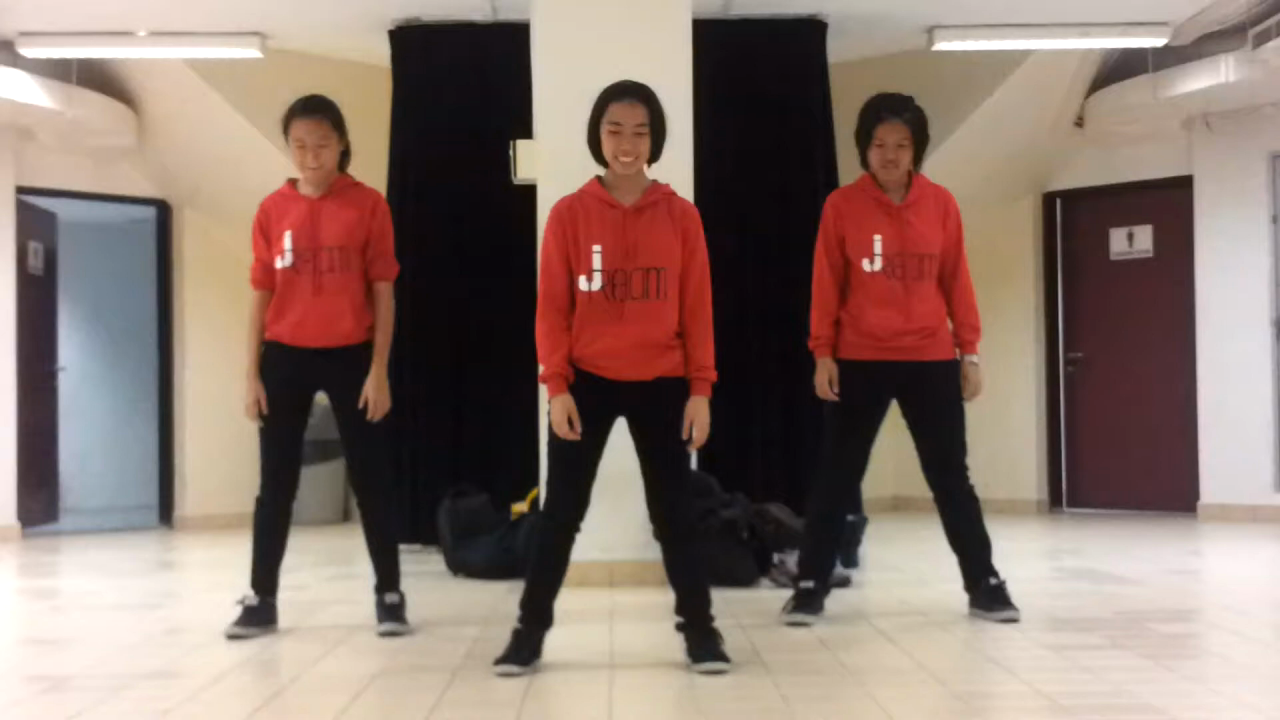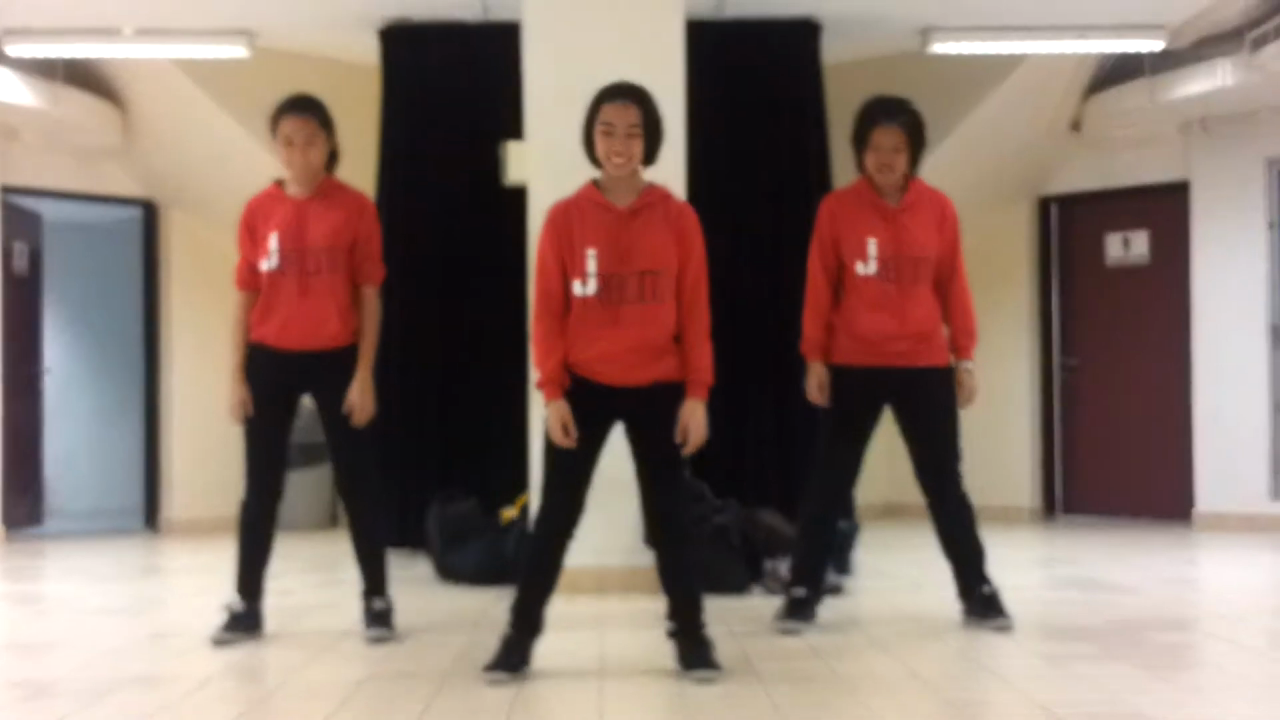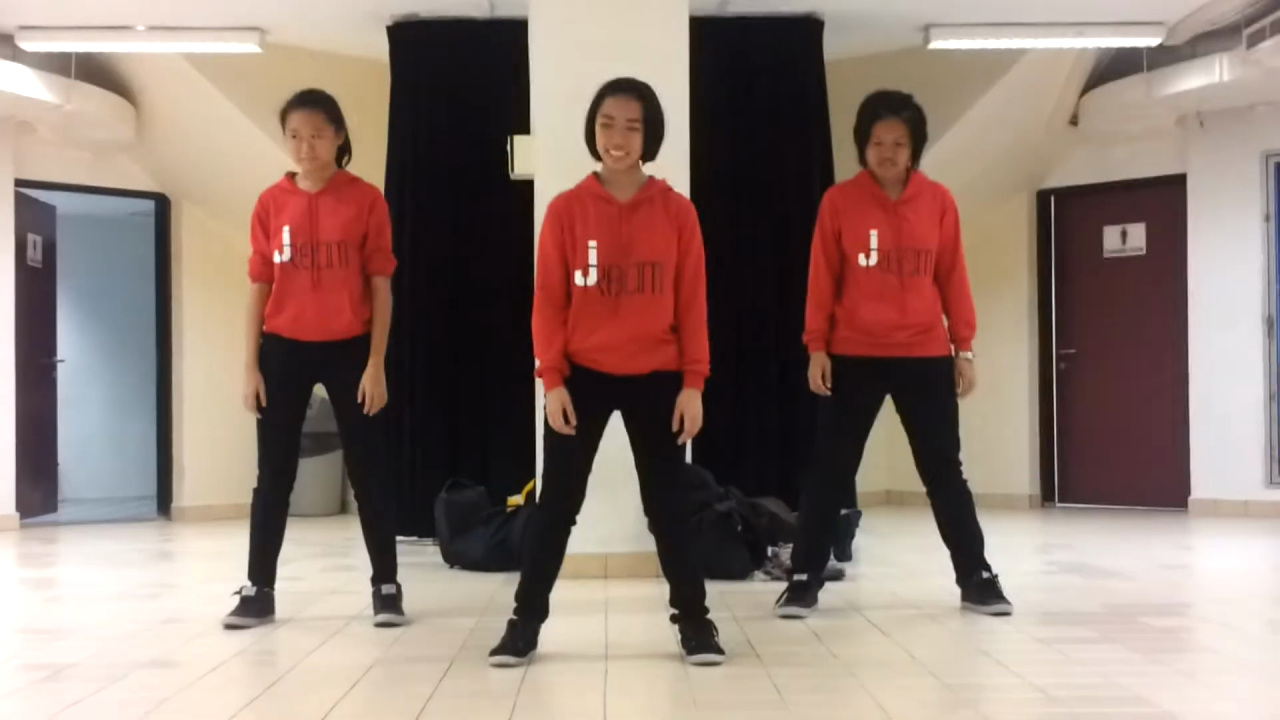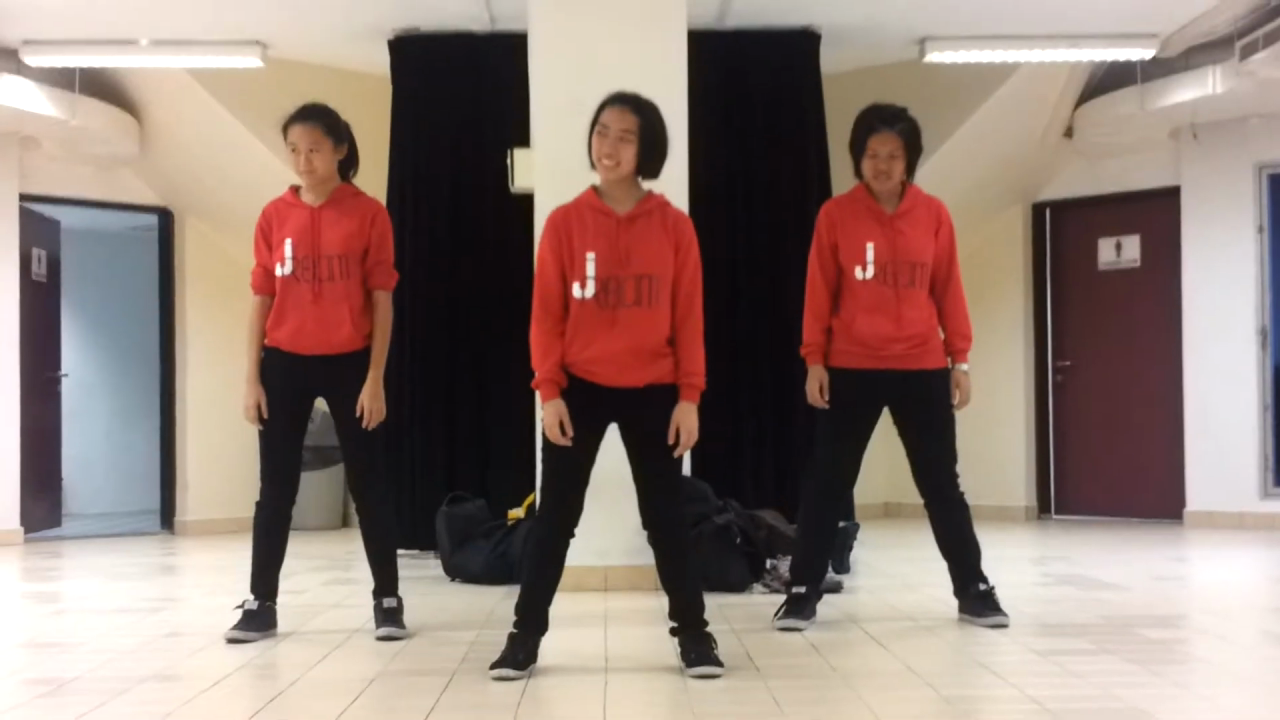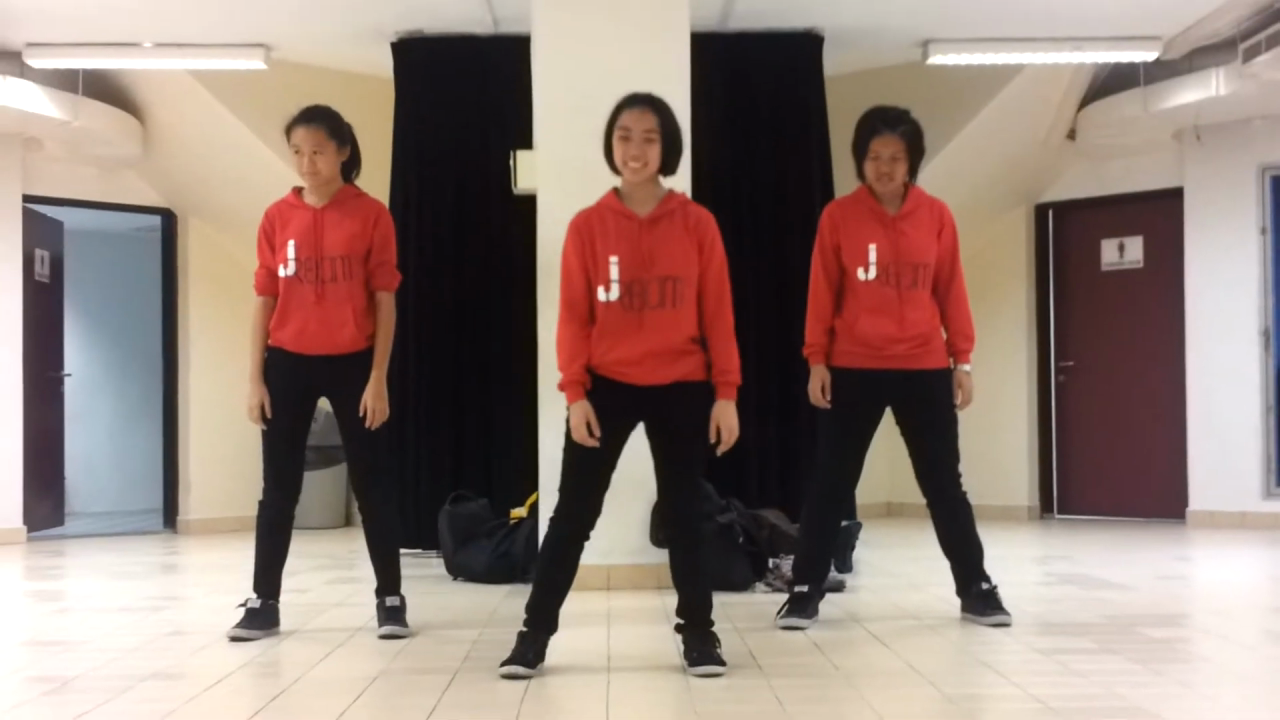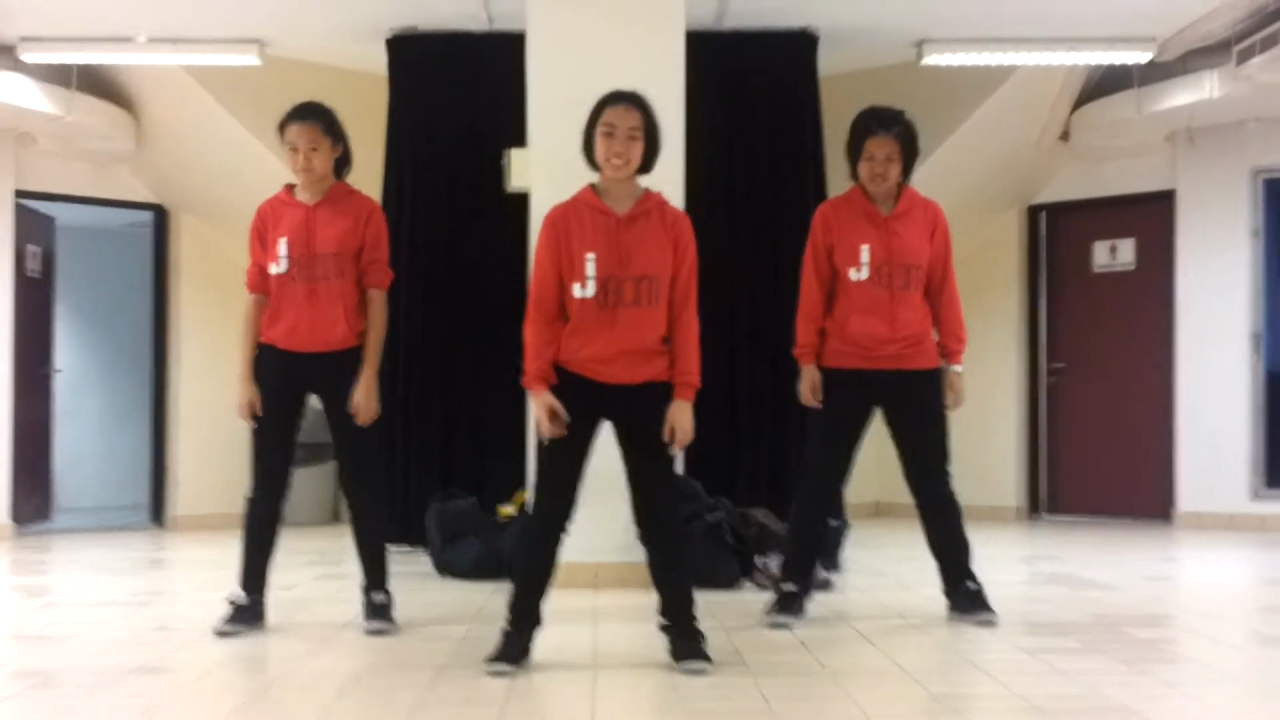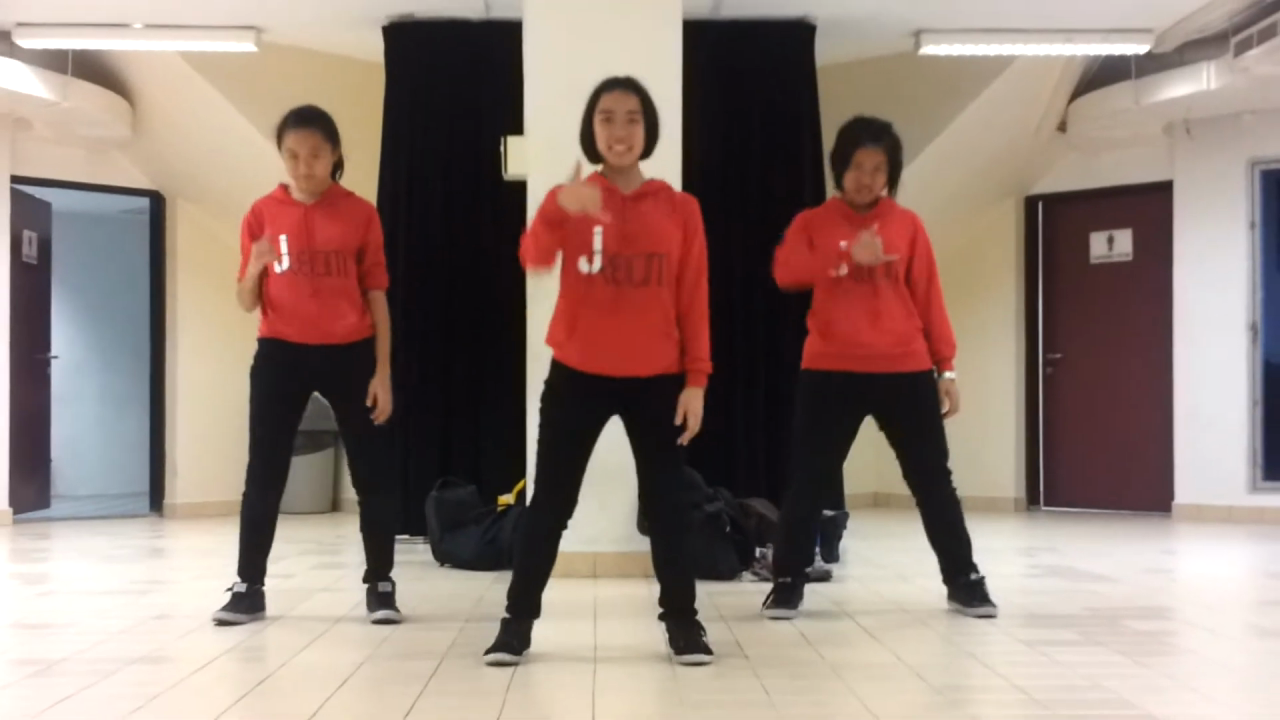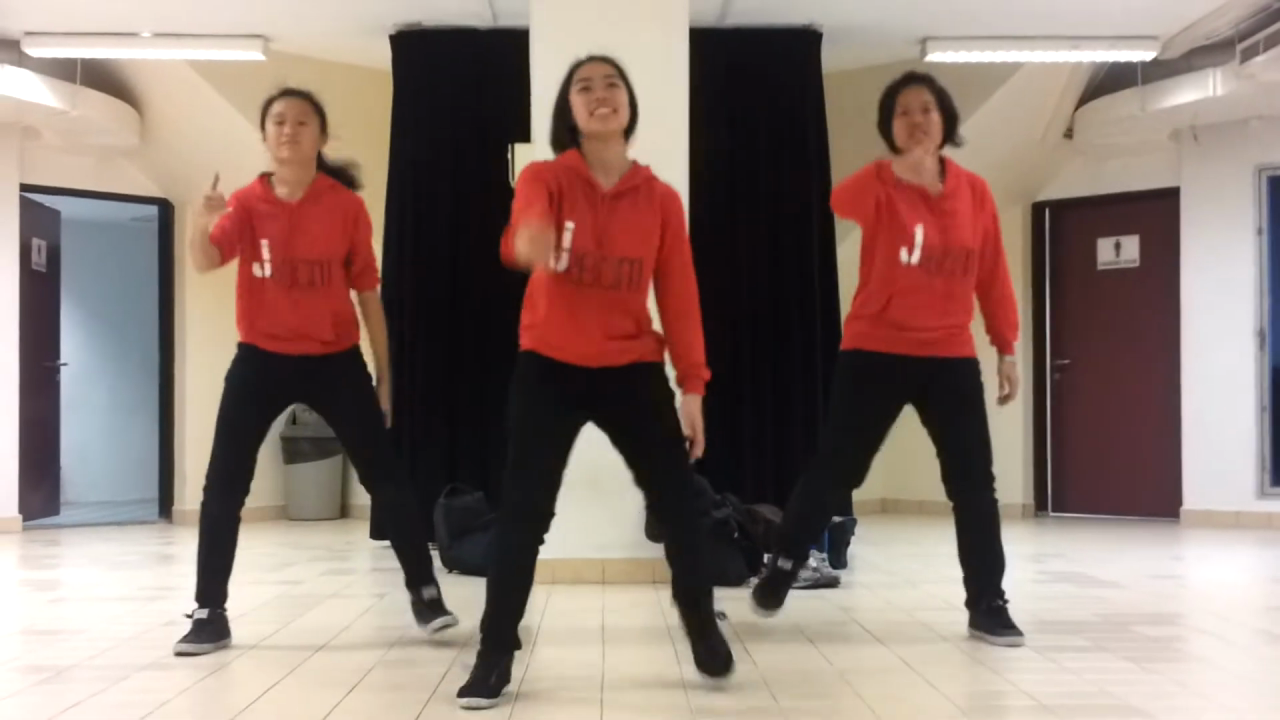
dt=0.5s
person 1, frame 1
left shoulder: (680, 215)
right shoulder: (568, 214)
left elbow: (697, 307)
right elbow: (552, 306)
left wrist: (700, 388)
right wrist: (557, 386)
left hip: (662, 385)
right hip: (586, 383)
left knee: (674, 511)
right knee: (561, 510)
left ankle: (699, 627)
right ankle: (529, 630)
person 1, frame 2
left shoulder: (677, 217)
right shoulder: (565, 217)
left elbow: (695, 311)
right elbow: (548, 311)
left wrist: (697, 393)
right wrist: (552, 391)
left hip: (659, 390)
right hip: (584, 388)
left knee: (669, 516)
right knee: (556, 514)
left ankle: (691, 635)
right ankle: (520, 636)
person 1, frame 3
left shoulder: (676, 211)
right shoulder: (566, 209)
left elbow: (692, 301)
right elbow: (549, 301)
left wrist: (694, 382)
right wrist: (552, 380)
left hip: (657, 379)
right hip: (582, 377)
left knee: (668, 504)
right knee: (557, 502)
left ankle: (693, 619)
right ankle: (525, 622)
person 1, frame 4
left shoulder: (674, 225)
right shoulder: (564, 221)
left elbow: (688, 315)
right elbow: (547, 312)
left wrist: (690, 395)
right wrist: (549, 391)
left hip: (654, 391)
right hip: (579, 389)
left knee: (665, 516)
right knee: (555, 515)
left ankle: (692, 632)
right ankle: (525, 636)
person 1, frame 5
left shoulder: (696, 224)
right shoulder: (587, 224)
left elbow: (717, 313)
right elbow: (573, 315)
left wrist: (726, 392)
right wrist: (575, 391)
left hip: (681, 389)
right hip: (606, 387)
left knee: (683, 513)
right knee: (574, 511)
left ankle: (698, 631)
right ankle: (535, 633)
person 1, frame 6
left shoulder: (672, 223)
right shoulder: (562, 220)
left elbow: (684, 315)
right elbow: (542, 310)
left wrist: (684, 393)
right wrist: (537, 385)
left hip: (648, 387)
right hip: (574, 384)
left knee: (659, 512)
right knee: (549, 509)
left ankle: (682, 628)
right ankle: (519, 629)
person 1, frame 7
left shoulder: (680, 208)
right shoulder: (571, 197)
left elbow: (693, 299)
right elbow: (533, 257)
left wrist: (696, 380)
right wrist: (564, 212)
left hip: (658, 379)
right hip: (578, 375)
left knee: (667, 502)
right knee: (551, 500)
left ankle: (682, 620)
right ankle: (518, 618)
person 1, frame 8
left shoulder: (661, 199)
right shoulder: (544, 179)
left elbow: (678, 292)
right elbow: (521, 230)
left wrist: (695, 384)
right wrist: (527, 242)
left hip: (632, 371)
right hip: (548, 368)
left knee: (678, 500)
right knee: (523, 513)
left ankle: (701, 624)
right ankle: (494, 655)
person 2, frame 1
left shoulder: (368, 205)
right shoulder: (272, 210)
left elbow: (383, 293)
right elbow: (262, 295)
left wrist: (379, 370)
right wrist: (252, 374)
left hip: (350, 356)
right hip: (286, 357)
left knee: (369, 478)
right knee: (276, 482)
left ankle: (389, 594)
right ankle: (261, 599)
person 2, frame 2
left shoulder: (355, 207)
right shoulder: (258, 211)
left elbow: (369, 295)
right elbow: (247, 297)
left wrist: (365, 374)
right wrist: (237, 376)
left hip: (336, 359)
right hip: (271, 360)
left knee: (355, 482)
right knee: (261, 486)
left ankle: (377, 600)
right ankle: (246, 605)
person 2, frame 3
left shoulder: (366, 200)
right shoulder: (270, 203)
left elbow: (381, 287)
right elbow: (260, 289)
left wrist: (376, 364)
right wrist: (250, 366)
left hip: (348, 350)
right hip: (284, 351)
left knee: (364, 470)
right knee: (273, 473)
left ankle: (386, 586)
right ankle: (258, 590)
person 2, frame 4
left shoulder: (368, 214)
right shoulder: (273, 216)
left elbow: (382, 300)
right elbow: (262, 300)
left wrist: (375, 378)
right wrist: (251, 378)
left hip: (348, 363)
right hip: (285, 363)
left knee: (366, 483)
right knee: (275, 487)
left ankle: (388, 600)
right ankle: (261, 605)
person 2, frame 5
left shoulder: (371, 215)
right shoulder: (277, 217)
left elbow: (385, 301)
right elbow: (265, 301)
left wrist: (379, 378)
right wrist: (255, 378)
left hip: (352, 364)
right hip: (289, 364)
left knee: (369, 483)
right knee: (278, 487)
left ankle: (390, 599)
right ankle: (264, 603)
person 2, frame 6
left shoulder: (363, 212)
right shoulder: (269, 214)
left elbow: (376, 299)
right elbow: (256, 298)
left wrist: (369, 375)
right wrist: (246, 375)
left hip: (342, 360)
right hip: (279, 360)
left knee: (359, 480)
right knee: (267, 484)
left ankle: (376, 595)
right ankle: (250, 599)
person 2, frame 7
left shoulder: (361, 215)
right shoulder: (263, 214)
left elbow: (377, 298)
right elbow: (247, 301)
left wrist: (383, 370)
right wrist: (252, 273)
left hip: (349, 354)
right hip: (281, 354)
left knee: (372, 474)
right knee: (264, 476)
left ankle: (380, 584)
right ankle: (249, 587)
person 2, frame 8
left shoulder: (347, 207)
right shoulder: (247, 202)
left elbow: (368, 294)
right elbow: (203, 261)
left wrist: (384, 377)
right wrist: (202, 224)
left hip: (335, 361)
right hip: (262, 360)
left knee: (384, 479)
right knee: (222, 485)
left ankle: (425, 592)
right ankle: (209, 613)
person 3, frame 1
left shoulder: (941, 204)
right shoulder: (841, 205)
left elbow: (955, 280)
right elbow: (827, 283)
left wrist: (969, 350)
right wrist: (823, 352)
left hip: (932, 360)
right hip: (859, 361)
left knee: (950, 477)
right knee: (837, 476)
left ankle: (984, 584)
right ankle: (810, 586)
person 3, frame 2
left shoulder: (938, 207)
right shoulder: (837, 208)
left elbow: (953, 285)
right elbow: (820, 287)
left wrist: (964, 356)
right wrist: (814, 357)
left hip: (926, 366)
right hip: (852, 366)
left knee: (944, 483)
right knee: (829, 482)
left ankle: (977, 593)
right ankle: (802, 593)
person 3, frame 3
left shoulder: (938, 201)
right shoulder: (839, 201)
left elbow: (952, 276)
right elbow: (823, 278)
left wrist: (964, 346)
right wrist: (816, 347)
left hip: (927, 357)
right hip: (854, 357)
left knee: (944, 472)
right knee: (830, 470)
left ankle: (976, 578)
right ankle: (804, 579)
person 3, frame 4
left shoulder: (934, 214)
right shoulder: (835, 214)
left elbow: (948, 288)
right elbow: (820, 290)
left wrist: (960, 358)
right wrist: (814, 359)
left hip: (923, 369)
right hip: (851, 369)
left knee: (941, 484)
right knee: (828, 482)
left ankle: (973, 590)
right ankle: (803, 593)
person 3, frame 5
left shoulder: (936, 215)
right shoulder: (838, 216)
left elbow: (950, 289)
right elbow: (823, 292)
left wrist: (962, 358)
right wrist: (816, 359)
left hip: (925, 369)
right hip: (853, 369)
left knee: (943, 483)
right knee: (830, 482)
left ankle: (976, 589)
right ankle: (805, 591)
person 3, frame 6
left shoulder: (929, 216)
right shoulder: (831, 216)
left elbow: (943, 291)
right elbow: (814, 292)
left wrist: (953, 359)
right wrist: (807, 359)
left hip: (916, 368)
right hip: (844, 369)
left knee: (932, 483)
right knee: (819, 481)
left ankle: (963, 588)
right ankle: (792, 588)
person 3, frame 7
left shoulder: (907, 224)
right shoulder: (813, 224)
left elbow: (928, 299)
right elbow: (786, 271)
left wrist: (945, 367)
right wrist: (846, 254)
left hip: (905, 371)
right hip: (829, 373)
left knee: (932, 479)
right knee: (808, 480)
left ankle: (963, 580)
right ankle: (787, 581)
person 3, frame 8
left shoulder: (975, 191)
right shoulder: (881, 184)
left elbow: (993, 275)
right elbow: (846, 203)
left wrist: (1006, 348)
right wrist: (899, 170)
left hip: (951, 359)
right hip: (874, 352)
left knee: (974, 481)
right knee: (836, 469)
left ankle: (987, 603)
right ankle: (785, 562)
